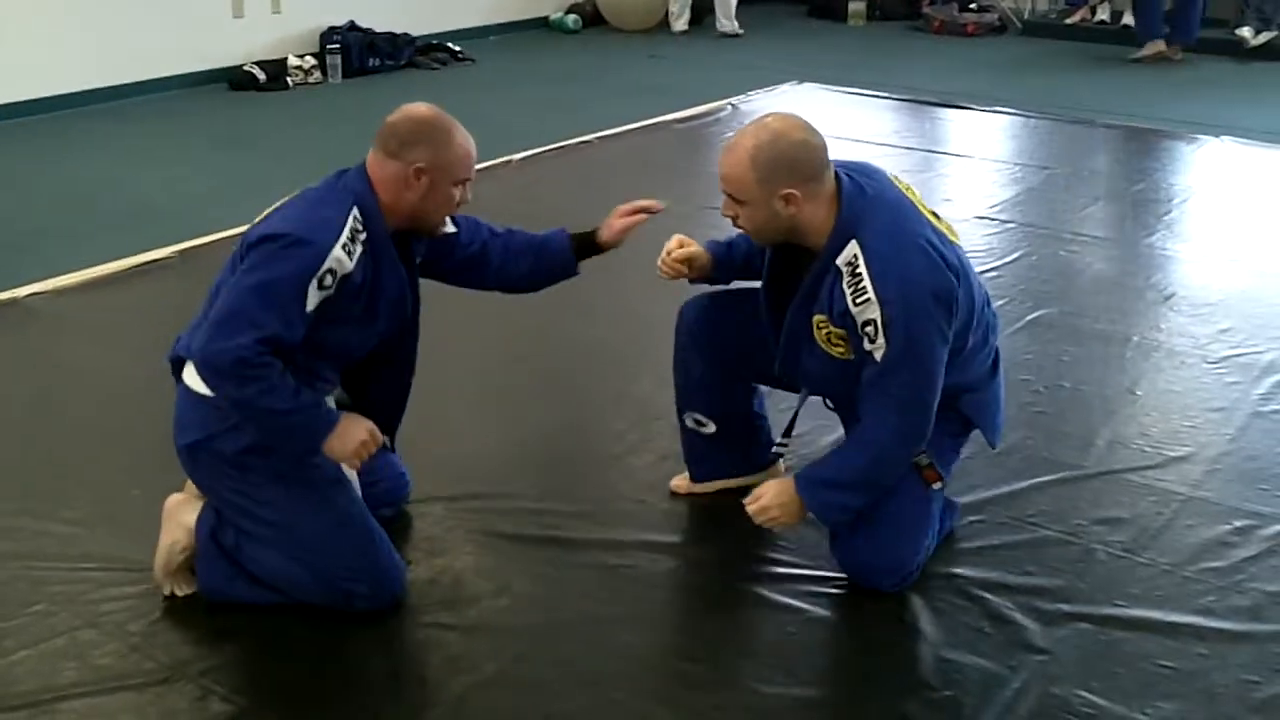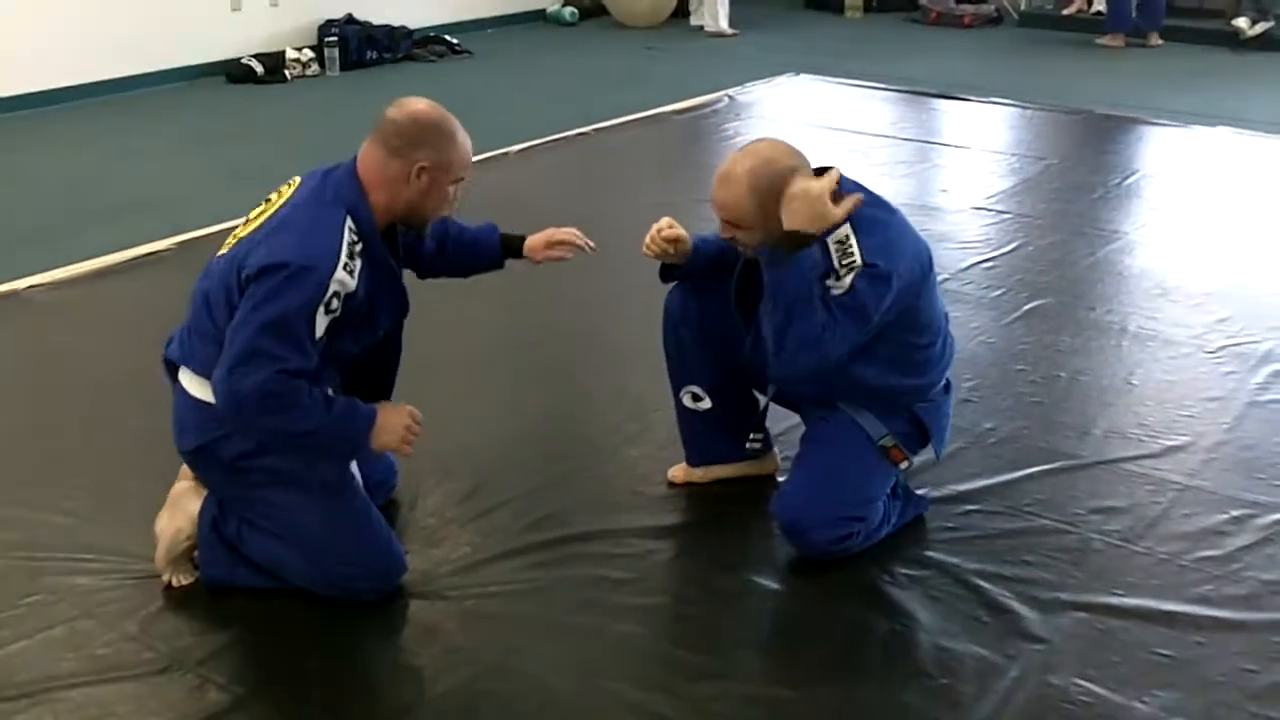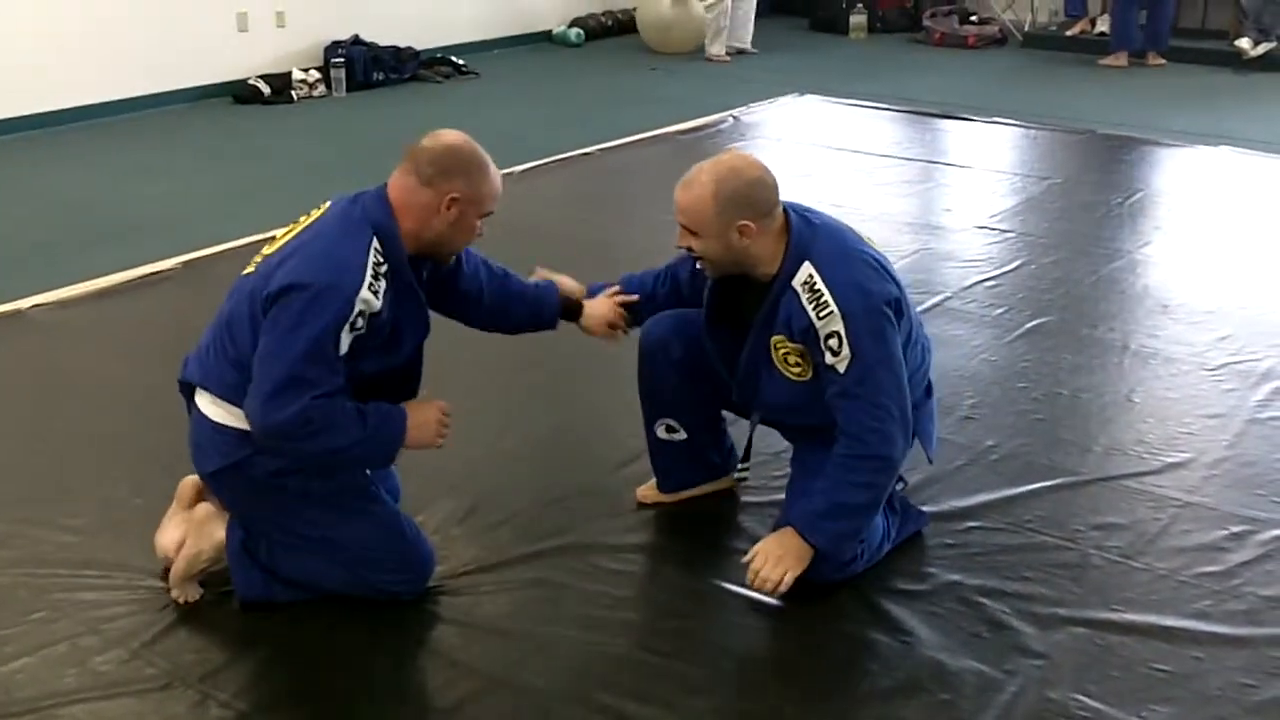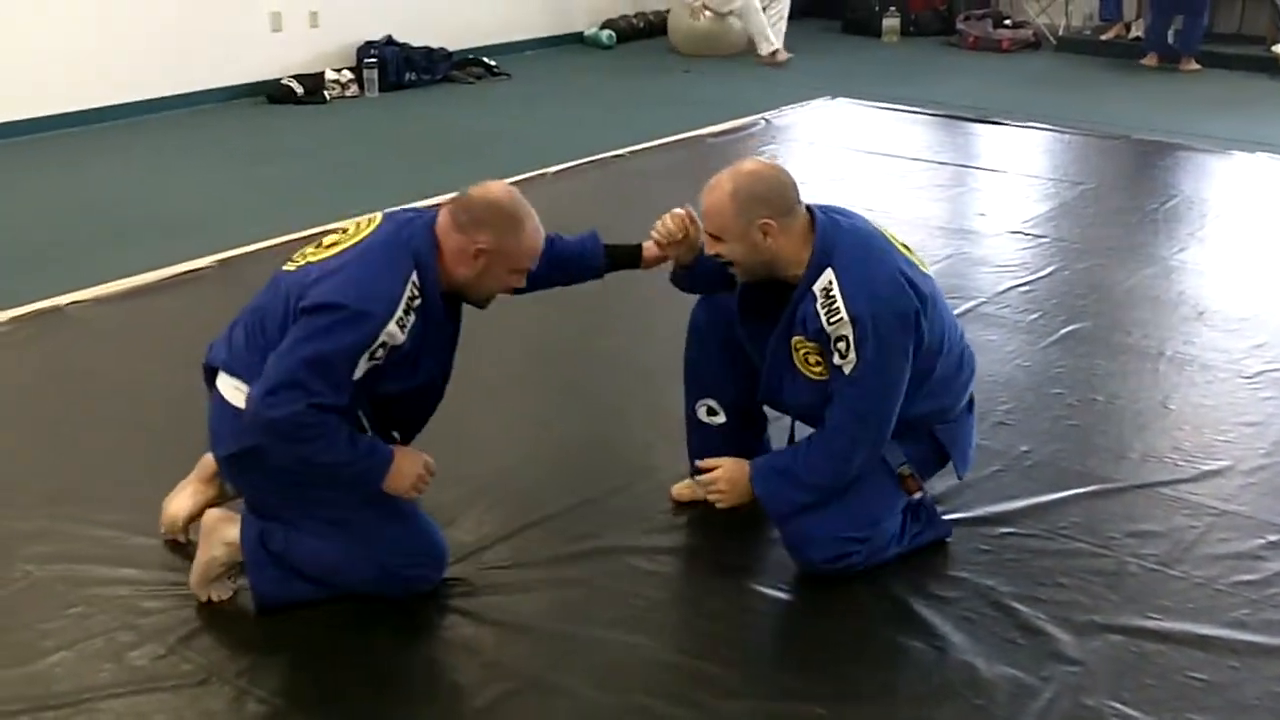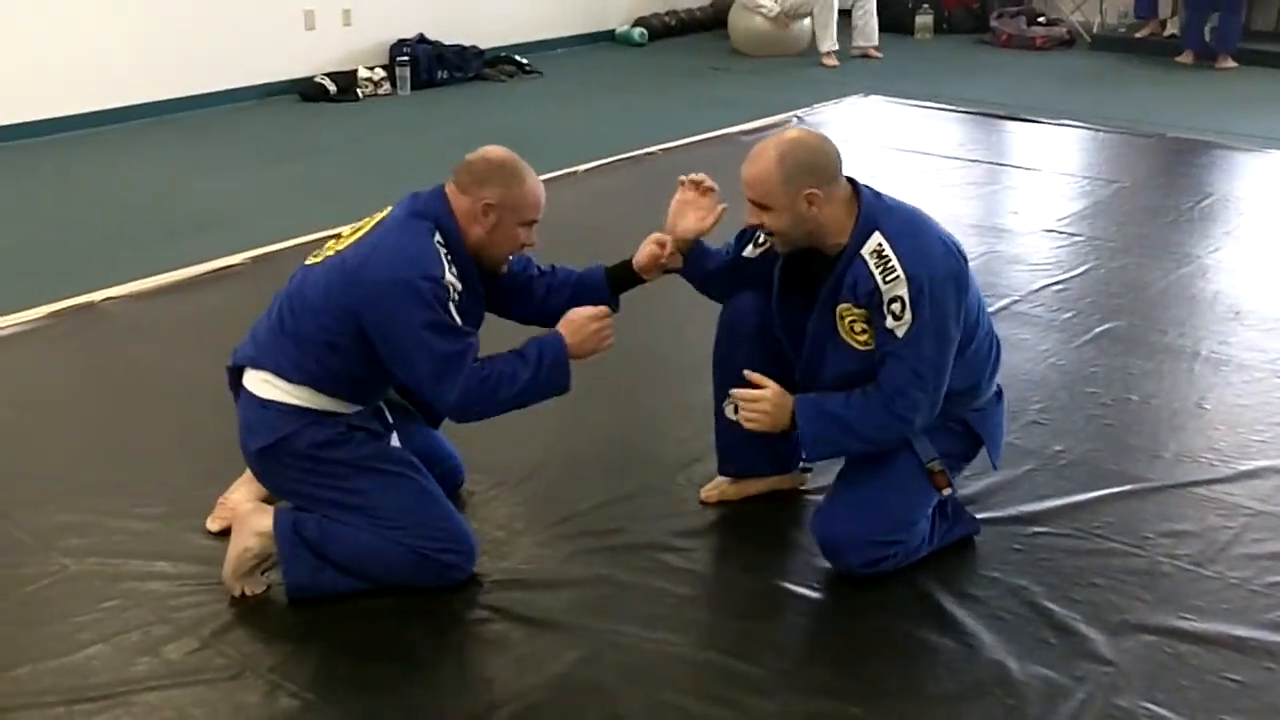
dt=1s
person 1, frame 1
left shoulder: (384, 208)
right shoulder: (311, 244)
left elbow: (487, 255)
right elbow: (226, 357)
left wrist: (592, 242)
right wrist: (324, 430)
left hip: (290, 406)
right hip: (235, 422)
left knee: (388, 492)
right knee: (369, 583)
left ankle: (236, 494)
right ankle: (203, 533)
person 1, frame 2
left shoulder: (345, 187)
right shoulder: (313, 258)
left elbow: (422, 241)
right elbow: (251, 393)
left wrist: (515, 246)
right wrist: (364, 427)
left hip: (273, 387)
right hip: (236, 418)
left knee: (376, 477)
right knee: (372, 571)
left ankle: (222, 480)
right ankle: (204, 517)
person 1, frame 3
left shoulder: (374, 222)
right shoulder: (335, 280)
left elbow: (470, 285)
right elbow: (284, 416)
left wrist: (573, 309)
right wrist: (398, 427)
left hip: (268, 418)
right hip: (255, 441)
left knee: (377, 496)
right knee: (402, 568)
left ankle: (217, 493)
right ankle: (225, 537)
person 1, frame 4
left shoulder: (424, 234)
right shoulder: (368, 302)
left elbow: (531, 260)
right elbow: (282, 415)
left wrist: (631, 256)
right wrist: (381, 465)
left hip: (299, 405)
right hip: (266, 427)
left knee: (392, 499)
right knee: (414, 563)
left ankle: (225, 475)
right ankle: (239, 538)
person 1, frame 5
left shoulder: (438, 225)
right shoulder: (408, 271)
left elbow: (532, 291)
right elbow: (462, 391)
left wrist: (629, 272)
right wrist: (561, 348)
left hip: (336, 396)
right hip: (297, 419)
left knee: (442, 478)
right knee: (445, 556)
left ankle: (280, 475)
right ankle: (272, 530)
person 2, frame 1
left shoulder: (898, 277)
right shoulder: (829, 185)
left elbow: (897, 422)
right elbow: (773, 247)
left wrist: (809, 494)
right wrist: (711, 260)
left hip: (920, 398)
left knee: (875, 563)
right knee: (706, 323)
left ankle: (921, 504)
right ankle: (737, 461)
person 2, frame 2
left shoulder: (879, 253)
right shoulder: (815, 200)
left elbow: (800, 358)
right elbow: (733, 258)
left wrist: (794, 243)
right wrist: (686, 252)
left hip: (879, 401)
left knee: (810, 524)
right knee: (689, 304)
left ankle: (896, 499)
right ankle: (735, 451)
person 2, frame 3
left shoulder: (848, 296)
right shoulder: (744, 240)
left elbow: (874, 438)
right elbow: (679, 283)
left wrist: (805, 534)
right wrist: (591, 299)
left hip: (867, 413)
left knee: (822, 557)
right knee: (666, 340)
left ankle: (882, 507)
right ankle: (696, 473)
person 2, frame 4
left shoulder: (867, 300)
right shoulder: (799, 231)
left elbow: (853, 440)
right elbow: (727, 275)
left wrist: (757, 481)
right wrist: (687, 256)
left hip: (905, 423)
right hip: (828, 391)
left knee: (815, 542)
right knee: (715, 318)
left ankle: (910, 515)
right ankle: (721, 474)
person 2, frame 5
left shoulder: (914, 266)
right shoulder: (797, 226)
left elbow: (904, 406)
right elbow: (735, 279)
left wrist: (794, 415)
right wrist: (686, 245)
left hip: (932, 412)
right hip: (853, 377)
left knee: (850, 543)
right knee: (745, 314)
left ankle: (938, 511)
right ankle: (765, 467)
